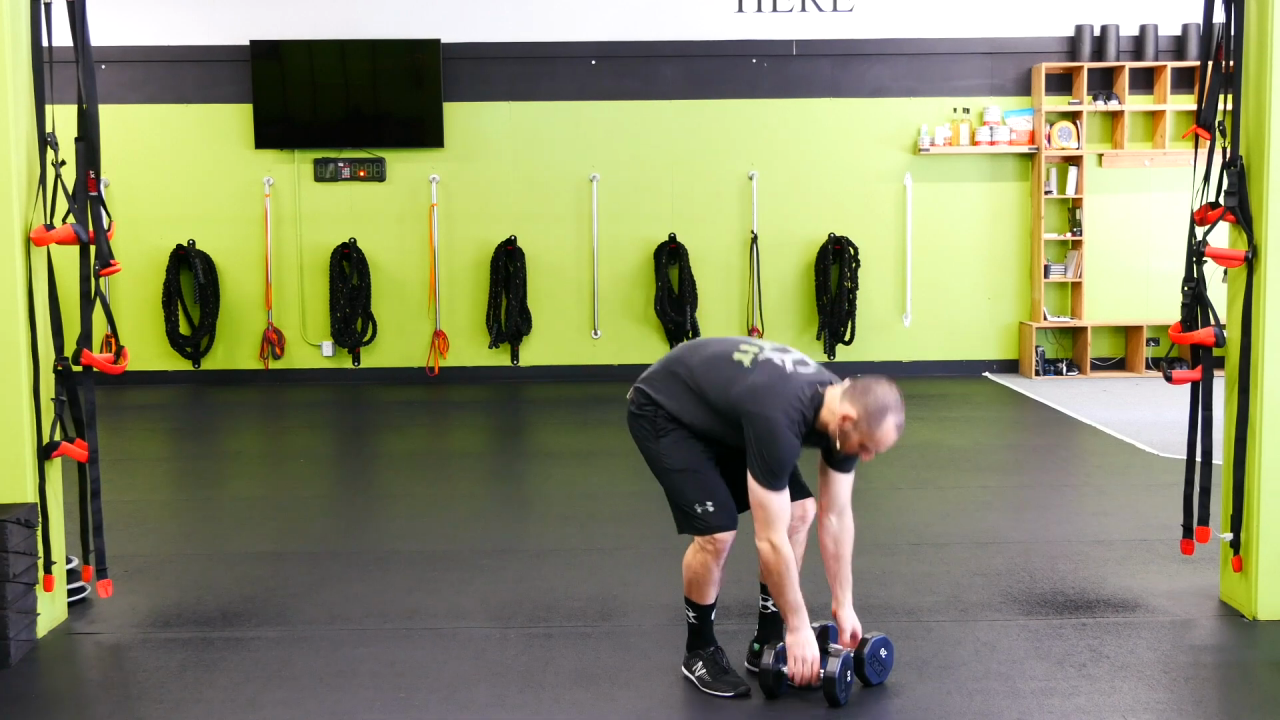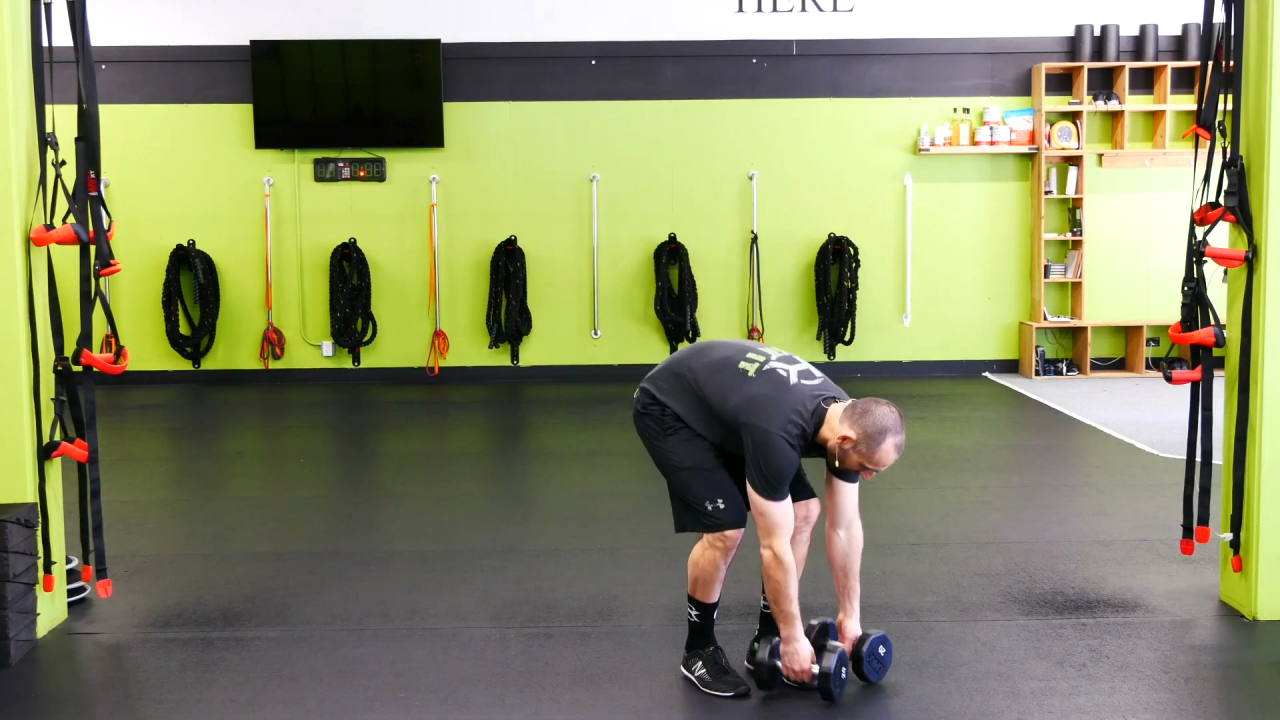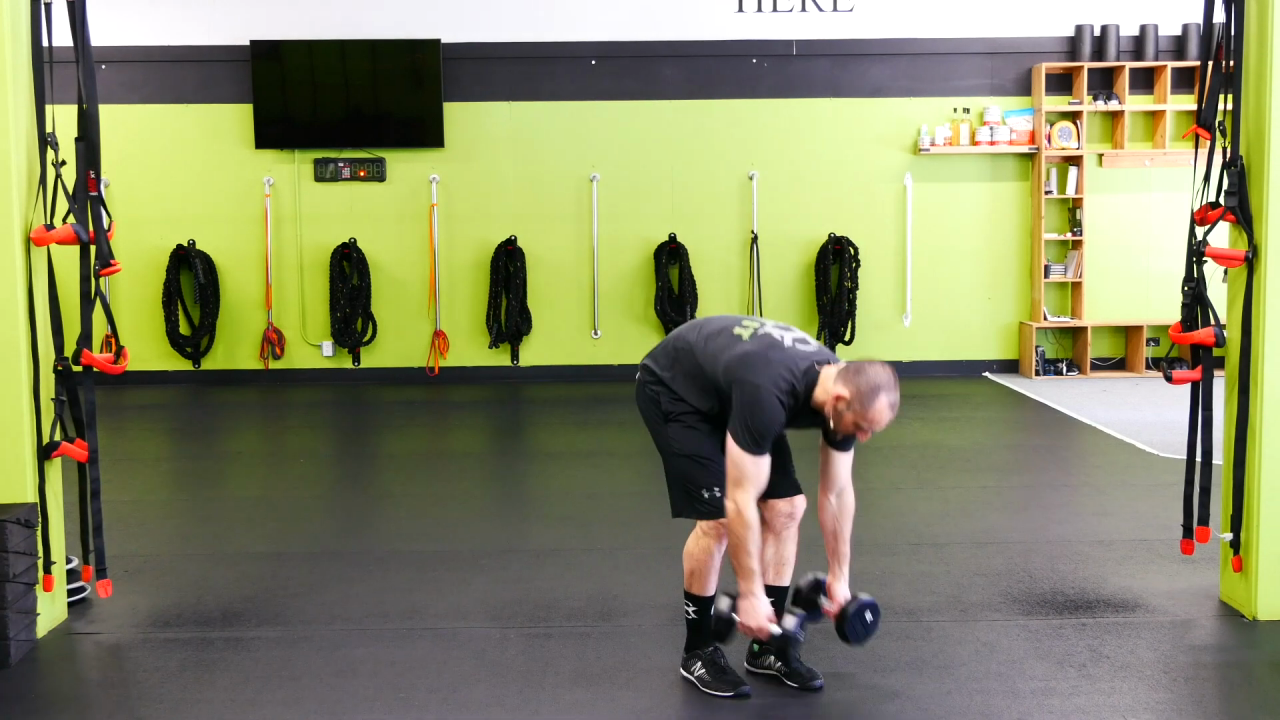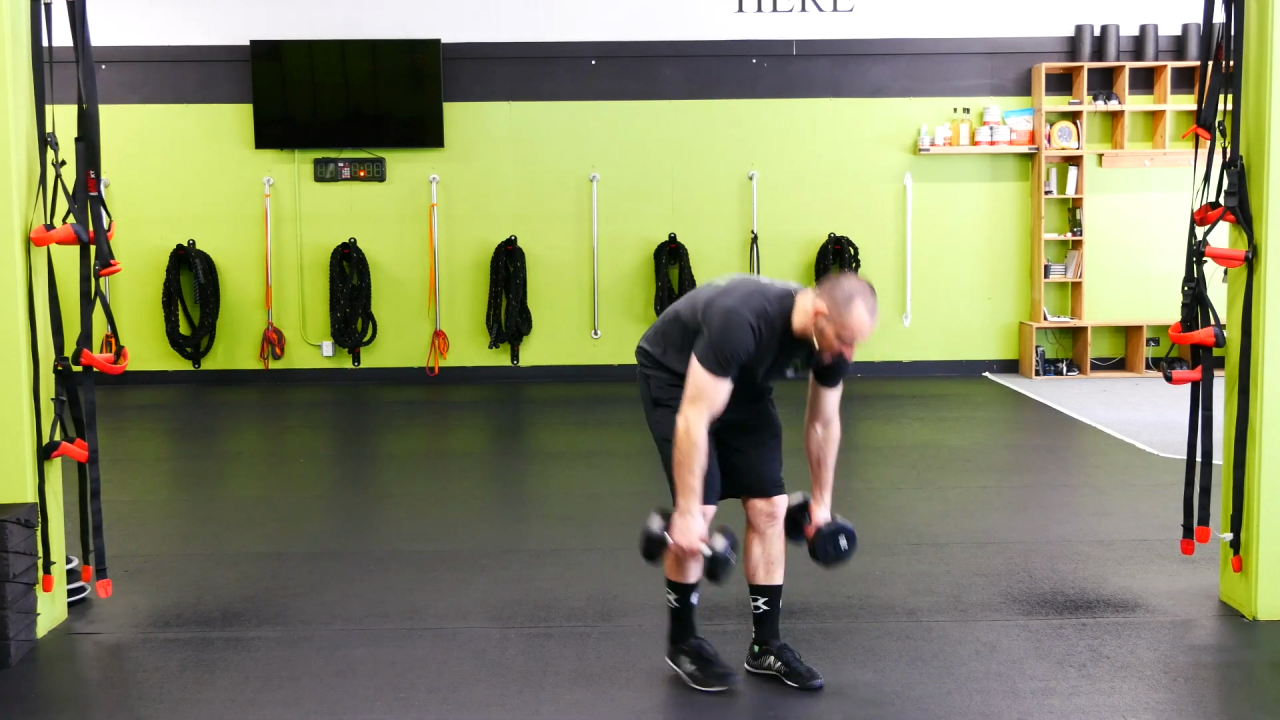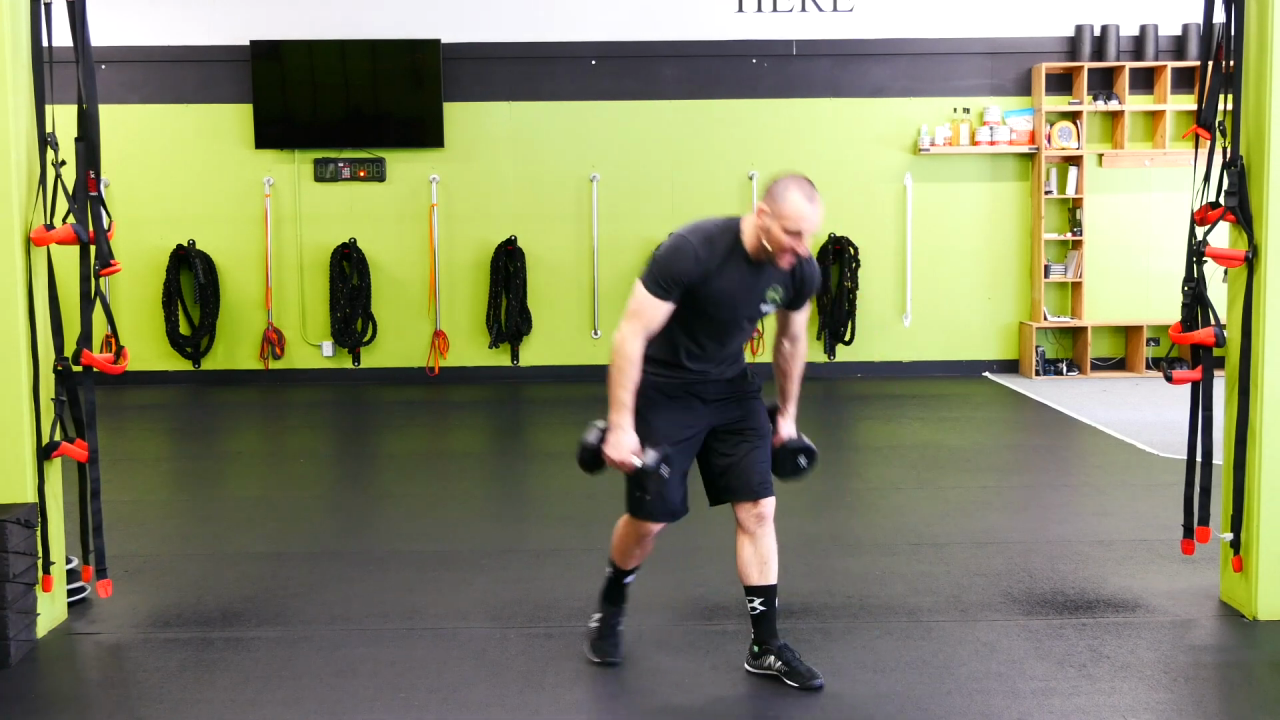
dt=0.2s
person 1, frame 1
left shoulder: (840, 411)
right shoulder: (777, 421)
left elbow: (835, 516)
right elbow: (770, 540)
left wrist: (843, 603)
right wrist: (799, 627)
left hip: (723, 412)
right hip: (663, 411)
left knee: (800, 511)
right knee: (717, 530)
left ankle: (767, 642)
right ankle: (700, 651)
person 1, frame 2
left shoulder: (848, 421)
right shoulder: (777, 434)
left elbow: (845, 528)
right elbow: (774, 547)
left wrist: (850, 616)
right wrist: (793, 638)
left hip: (720, 397)
right hip: (668, 408)
left knee: (804, 511)
right knee: (726, 528)
left ankle: (767, 640)
right ankle: (699, 651)
person 1, frame 3
left shoulder: (842, 391)
right shoulder: (768, 394)
left elbow: (837, 493)
right elbow: (741, 502)
left wrist: (839, 579)
right wrist: (749, 595)
left hip: (724, 390)
right hip: (671, 389)
left knee: (788, 507)
right knee: (719, 516)
left ankle: (768, 646)
right ankle: (698, 649)
person 1, frame 4
left shoulder: (830, 339)
right shoulder: (740, 321)
left elbow: (823, 422)
right elbow: (693, 419)
left wrist: (821, 502)
right wrist: (687, 513)
left hip: (742, 381)
right hip: (672, 375)
left knee: (770, 507)
right knee: (699, 509)
left ankle: (766, 644)
right ankle: (682, 640)
person 1, frame 5
left shoulder: (801, 268)
right shoulder: (693, 250)
left elbow: (792, 339)
right elbow: (631, 334)
left wrist: (787, 414)
right wrist: (621, 426)
left hip: (730, 385)
right hip: (664, 387)
left knee: (759, 511)
right knee: (651, 516)
left ankle: (766, 644)
right ankle: (608, 607)
